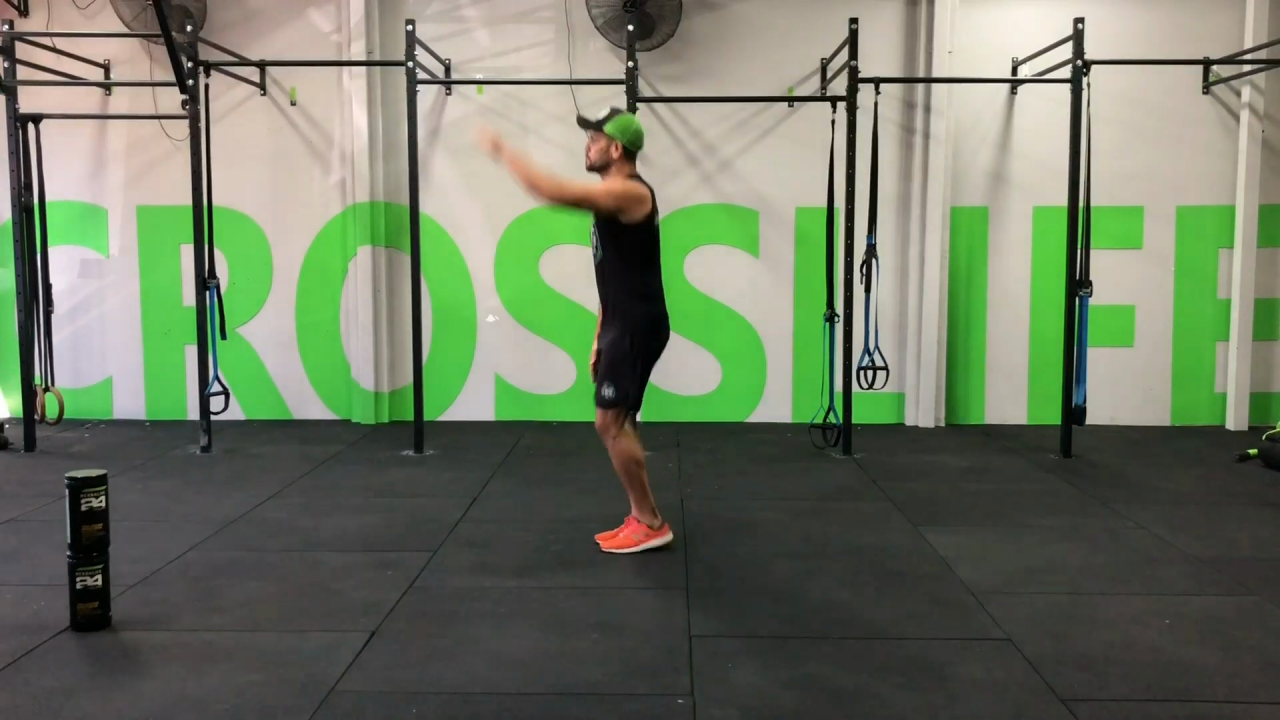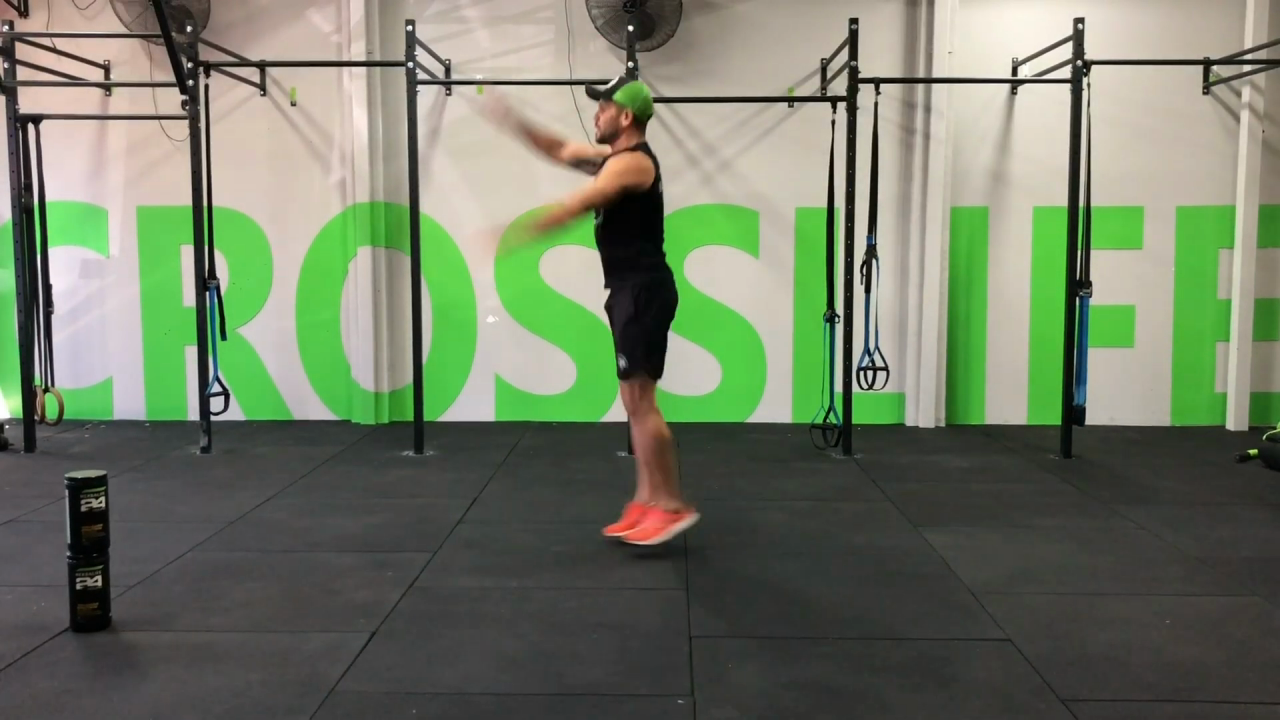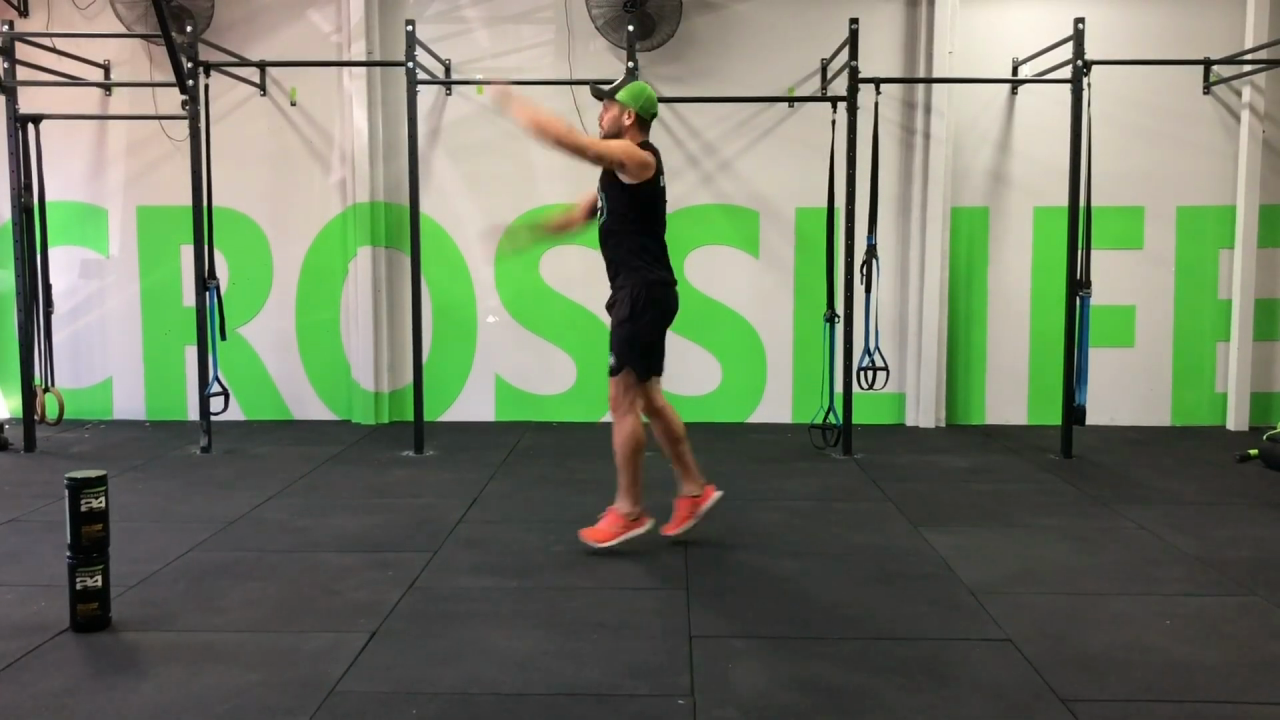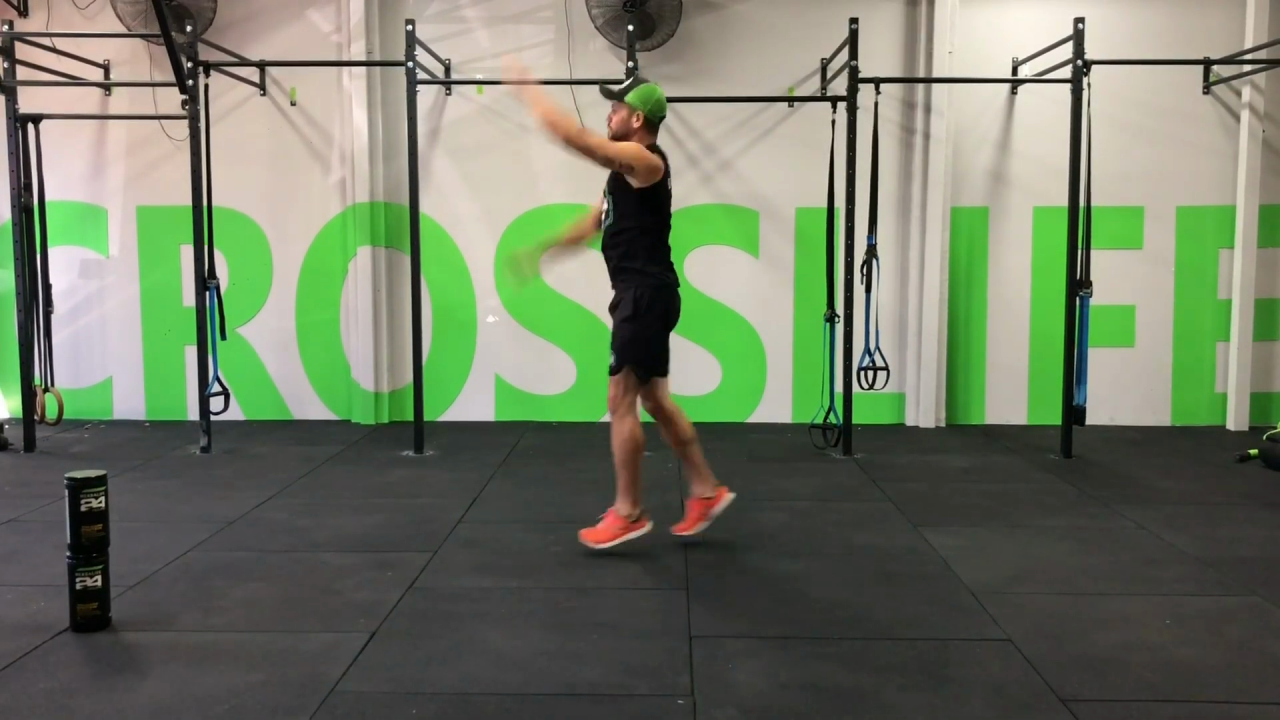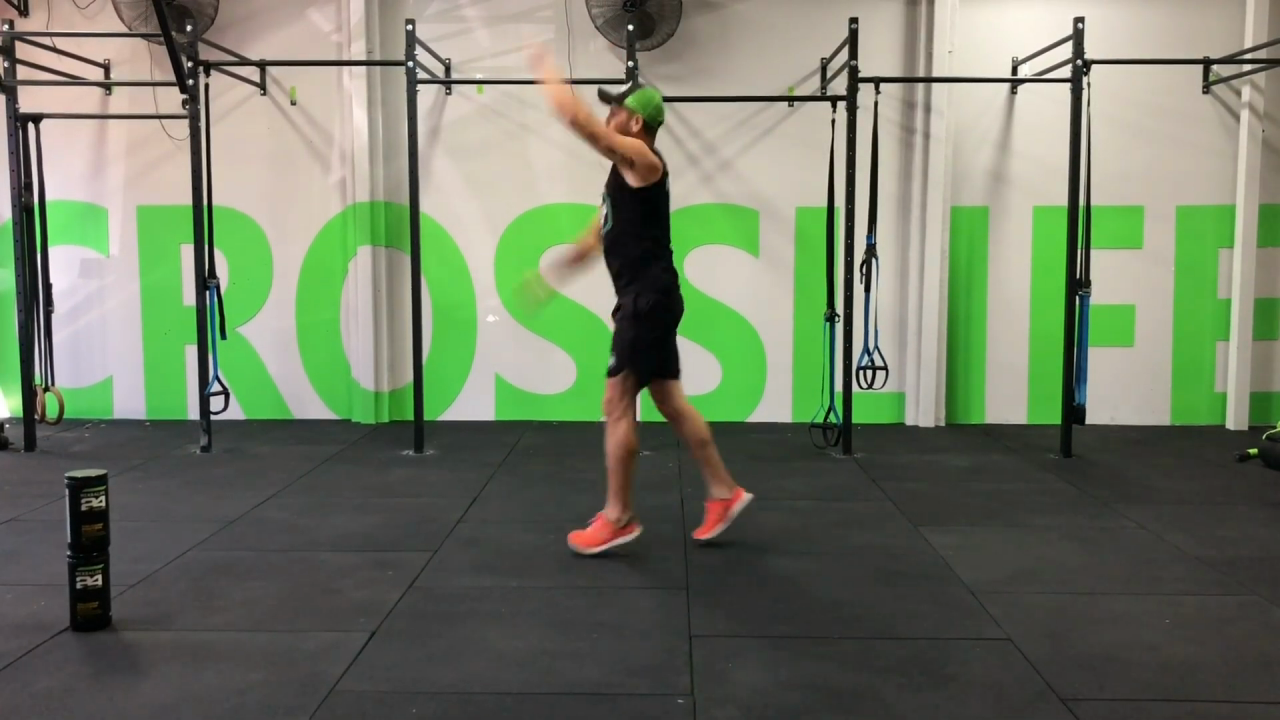
dt=1s
person 1, frame 1
left shoulder: (628, 192)
right shoulder: (614, 198)
left elbow: (556, 192)
left wrist: (507, 154)
right wrist: (601, 341)
left hip: (639, 328)
right hip: (625, 326)
left knee: (611, 424)
right knee: (617, 424)
left ankle: (649, 522)
right ankle: (642, 517)
person 1, frame 2
left shoulder: (633, 161)
right shoulder: (619, 158)
left elbow: (578, 204)
right elbow: (560, 148)
left wrist: (519, 228)
right wrist: (511, 118)
left hip: (644, 295)
right hip: (632, 295)
left knee: (641, 403)
right knee: (637, 403)
left ankle: (670, 505)
right ankle: (647, 500)
person 1, frame 3
left shoulder: (636, 158)
right shoulder: (621, 163)
left elbow: (568, 137)
right elbow: (578, 216)
left wrist: (518, 106)
left hip: (643, 294)
right hip: (635, 293)
left knee: (624, 401)
right knee: (646, 398)
left ankle: (628, 510)
right ankle: (694, 489)
person 1, frame 4
left shoulder: (642, 161)
right shoulder: (629, 165)
left elbow: (576, 136)
right elbow: (595, 221)
left wrist: (530, 89)
right wrist: (546, 249)
left hip: (647, 297)
right hip: (639, 297)
left knee: (621, 404)
right knee: (654, 401)
left ankle: (628, 512)
right ankle: (706, 491)
person 1, frame 5
left shoulder: (640, 159)
right shoulder: (626, 171)
left elbow: (578, 120)
right elbow: (596, 237)
left wrist: (548, 76)
right wrist: (550, 275)
left hip: (647, 303)
right hip: (643, 302)
left knee: (617, 407)
right knee: (670, 402)
left ankle: (617, 517)
right ankle: (724, 494)
